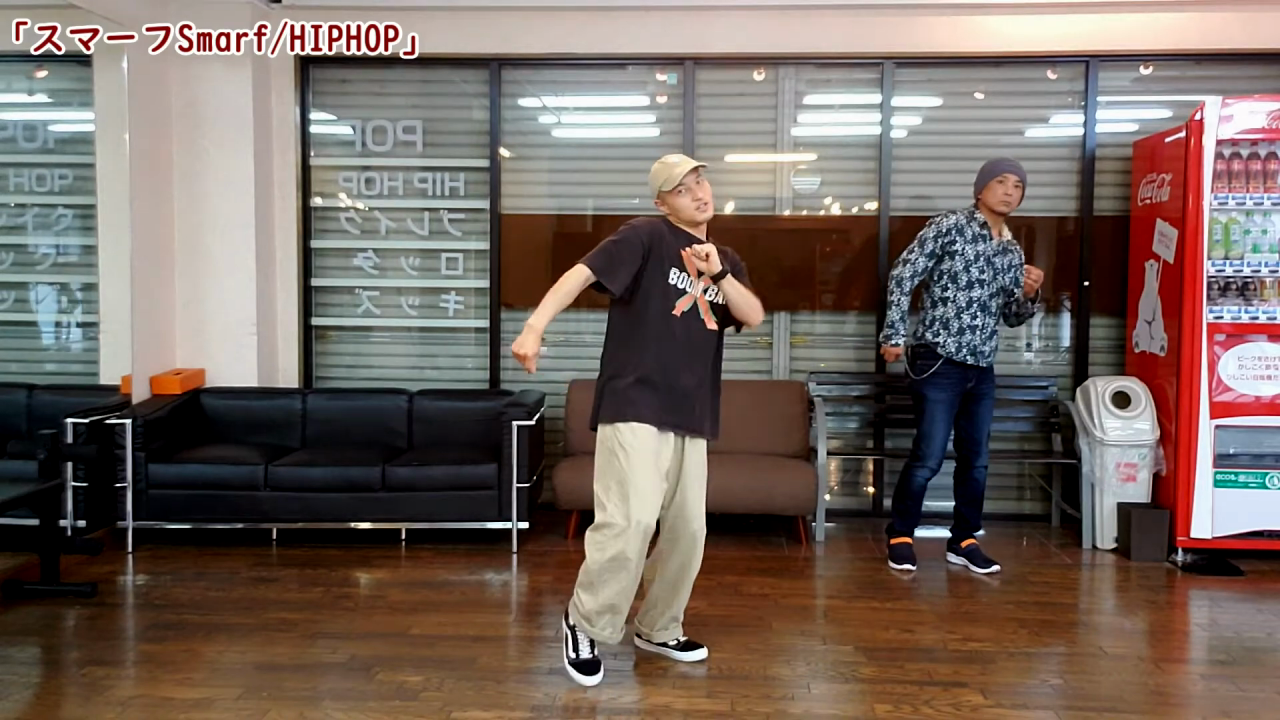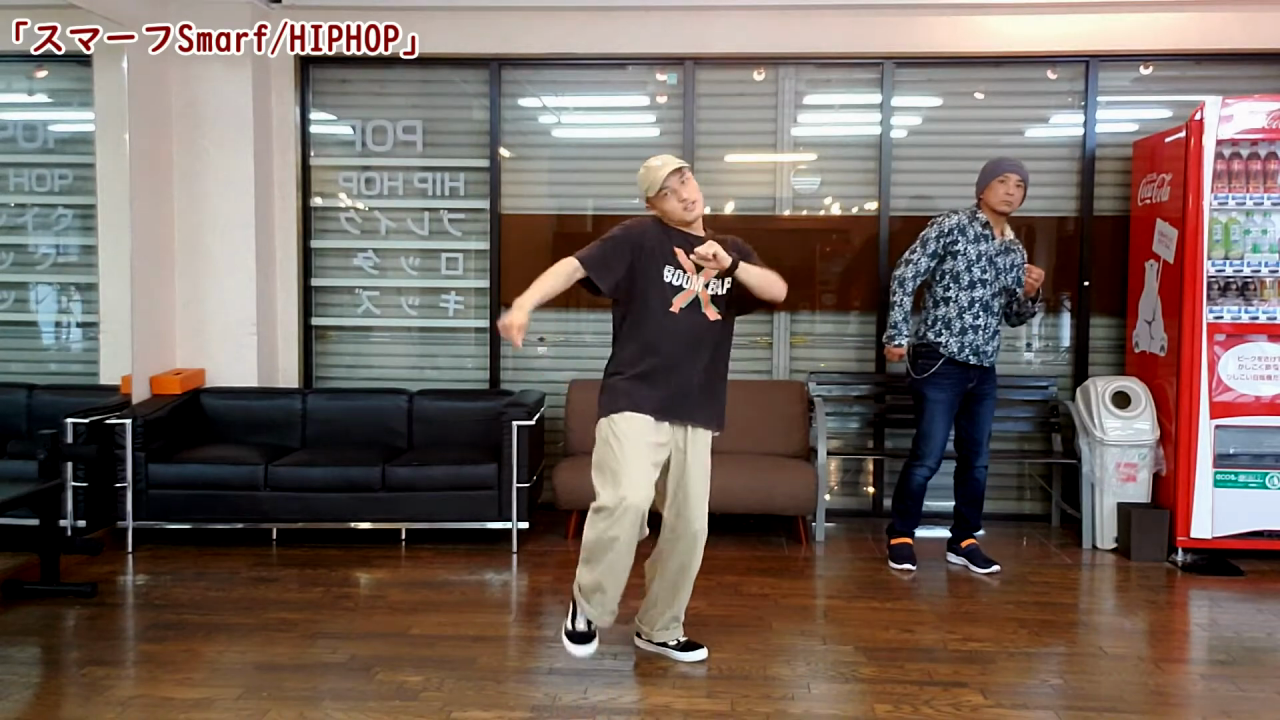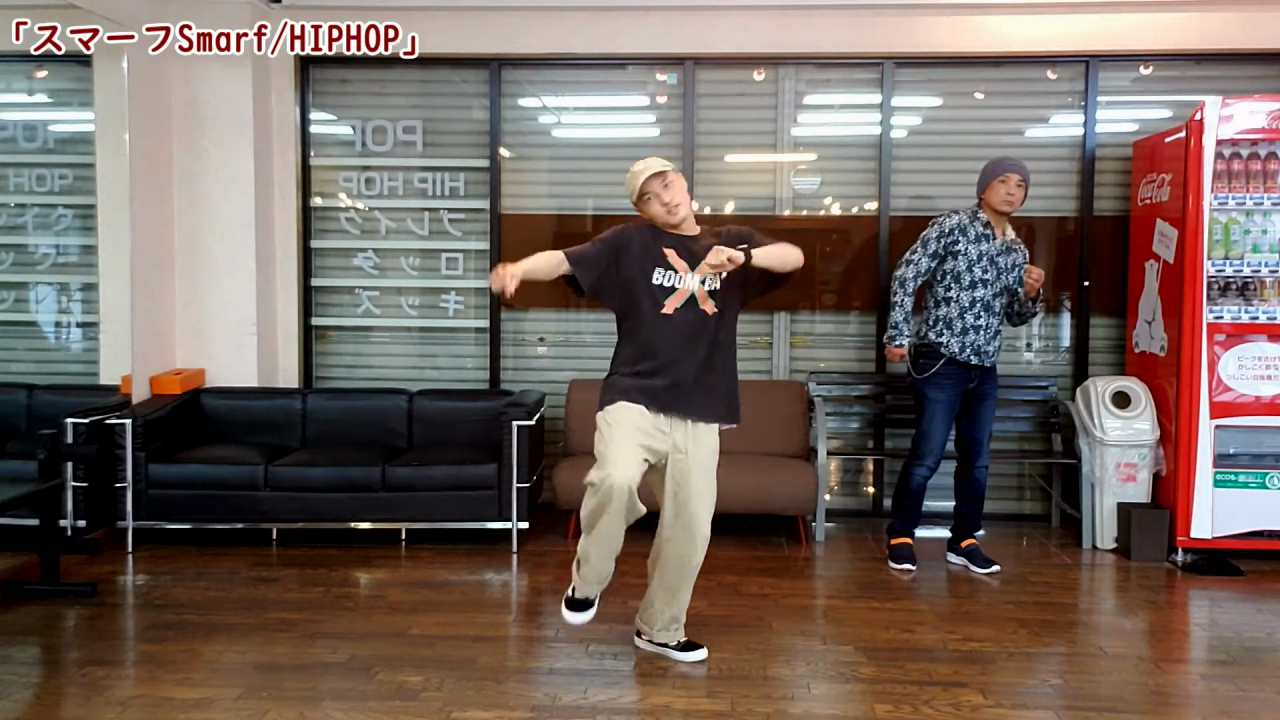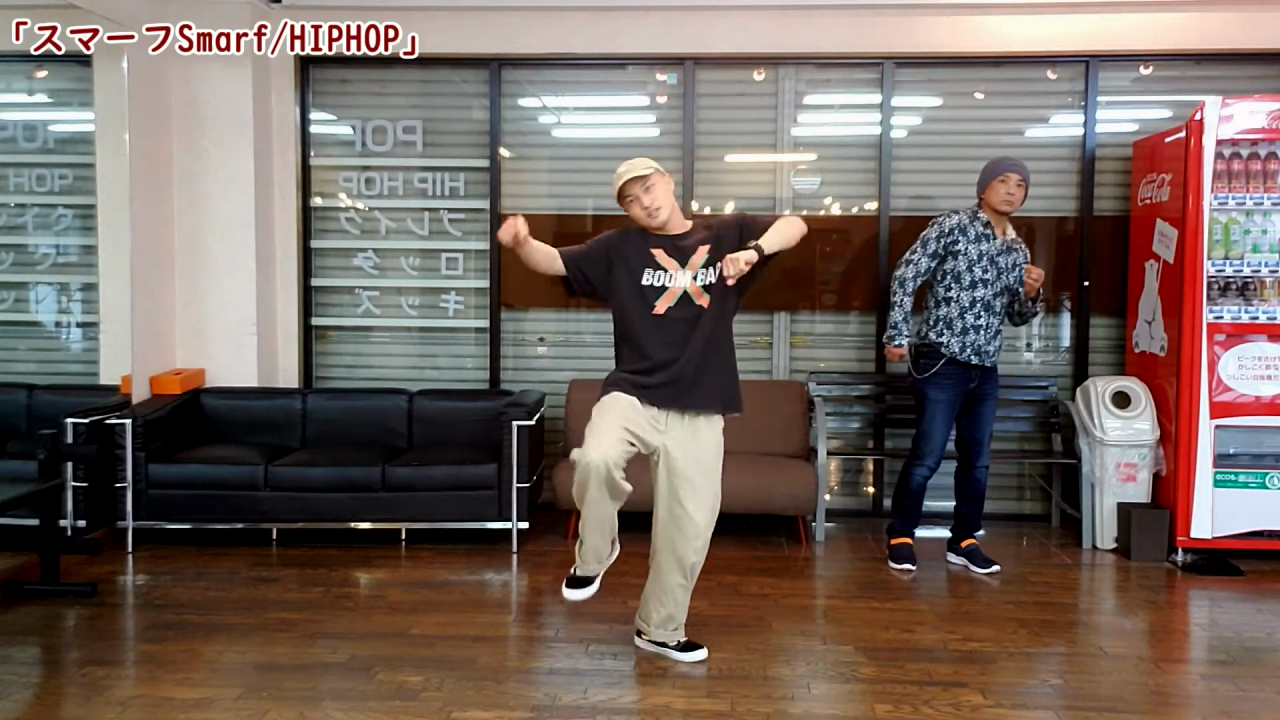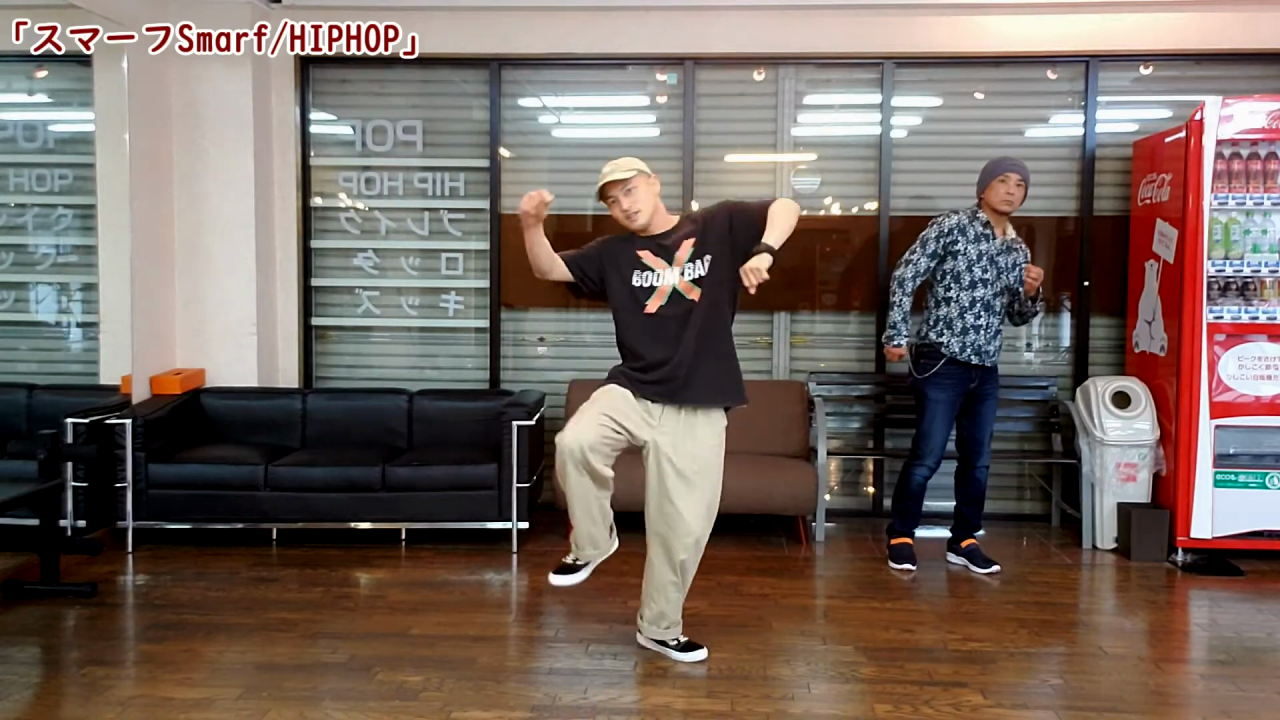
dt=0.1s
person 1, frame 1
left shoulder: (723, 259)
right shoulder: (645, 237)
left elbow: (752, 316)
right elbow: (581, 273)
left wrist: (717, 271)
right wrist: (535, 326)
left hip: (690, 415)
right hip: (634, 406)
left knee: (687, 529)
right knee: (630, 519)
left ankle: (659, 630)
right ankle: (585, 629)
person 1, frame 2
left shoulder: (732, 251)
right shoulder: (639, 237)
left elbow: (778, 291)
right elbow: (574, 266)
left wrist: (729, 264)
right wrist: (522, 306)
left hip: (695, 410)
right hip: (635, 397)
left knee: (689, 527)
right knee: (625, 501)
left ankle: (659, 629)
right ankle: (588, 605)
person 1, frame 3
left shoulder: (731, 241)
right shoulder: (627, 244)
left elbow: (793, 257)
right elbow: (561, 262)
left wrist: (744, 257)
right wrist: (516, 269)
left hip: (700, 410)
right hip: (635, 394)
left knee: (690, 526)
right knee: (616, 481)
left ankle: (660, 629)
right ankle: (590, 574)
person 1, frame 4
left shoulder: (726, 233)
right shoulder: (620, 247)
left elbow: (794, 225)
right elbow: (554, 262)
left wrist: (753, 251)
right wrist: (521, 243)
left hip: (700, 406)
right hip: (635, 391)
left knee: (689, 525)
right knee: (596, 458)
left ankle: (659, 629)
right ankle: (593, 554)
person 1, frame 5
left shoulder: (718, 225)
right shoulder: (613, 252)
left elbow: (785, 208)
right elbow: (548, 269)
left wrist: (763, 254)
right wrist: (532, 225)
left hip: (698, 403)
right hip: (632, 389)
left knee: (685, 523)
right knee: (575, 442)
left ankle: (660, 628)
right ankle: (592, 541)
person 2, frame 1
left shoulder: (1013, 252)
right shoulder: (949, 226)
left elbow: (1012, 316)
right elbow: (903, 276)
left wrist: (1030, 296)
right wrist: (894, 334)
left hip: (981, 369)
right hip: (937, 363)
left knee: (976, 460)
right knee: (928, 456)
left ankle: (963, 540)
right ankle: (900, 535)
person 2, frame 2
left shoulder: (1015, 251)
right shoulder: (951, 226)
left elbow: (1014, 316)
right elbow: (905, 276)
left wrist: (1030, 294)
right wrist: (897, 335)
left hip: (983, 369)
right hip: (939, 363)
left knee: (976, 460)
right knee: (927, 456)
left ankle: (963, 540)
right ankle: (900, 535)
person 2, frame 3
left shoulder: (1017, 251)
right shoulder: (952, 226)
left elbow: (1014, 316)
right elbow: (906, 276)
left wrist: (1031, 295)
right wrist: (898, 336)
left hip: (984, 370)
right hip: (940, 363)
left knee: (976, 460)
right knee: (926, 456)
left ankle: (963, 540)
right ankle: (900, 536)
person 2, frame 4
left shoulder: (1018, 251)
right shoulder: (952, 226)
left elbow: (1016, 316)
right elbow: (906, 276)
left wrist: (1032, 294)
right wrist: (897, 335)
left hip: (985, 369)
right hip: (941, 363)
left knee: (977, 460)
right knee: (926, 456)
left ankle: (963, 540)
right ankle: (900, 536)
person 2, frame 5
left shoulder: (1018, 251)
right shoulder: (952, 226)
left elbow: (1017, 316)
right elbow: (906, 275)
left wrist: (1032, 294)
right wrist: (896, 335)
left hip: (985, 369)
right hip: (941, 362)
left knee: (977, 460)
right knee: (926, 456)
left ankle: (963, 540)
right ankle: (900, 536)
